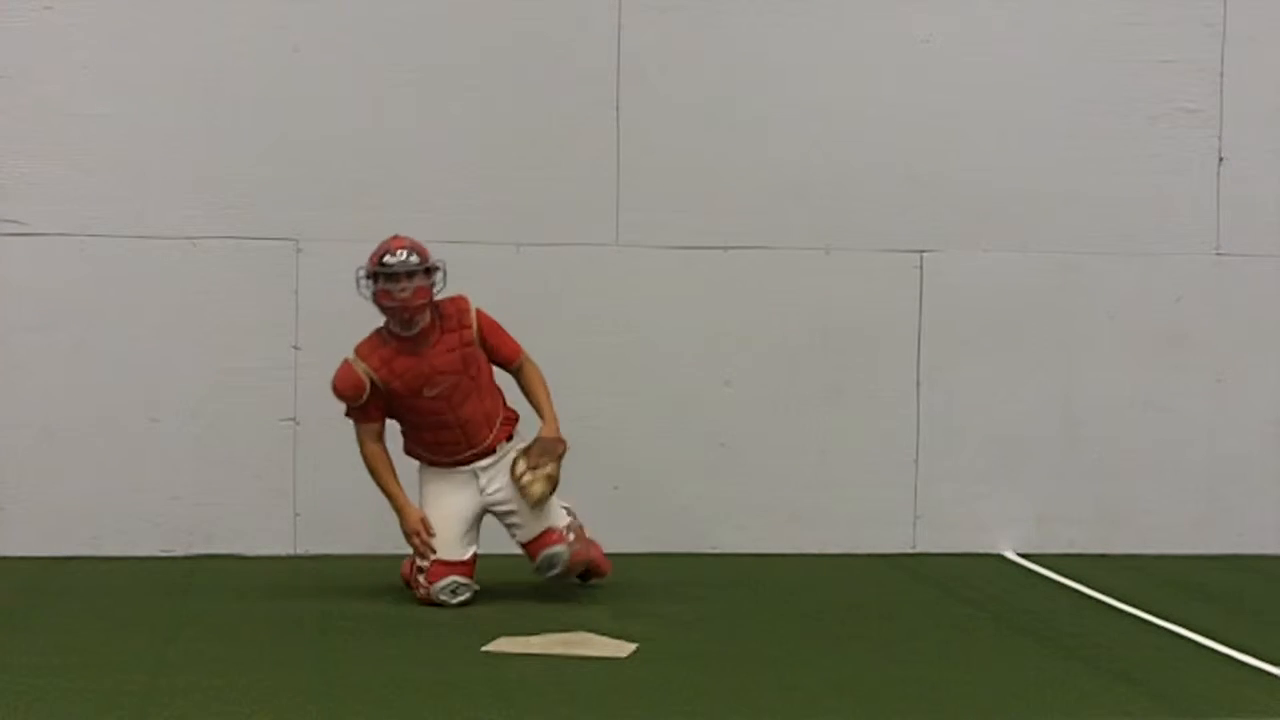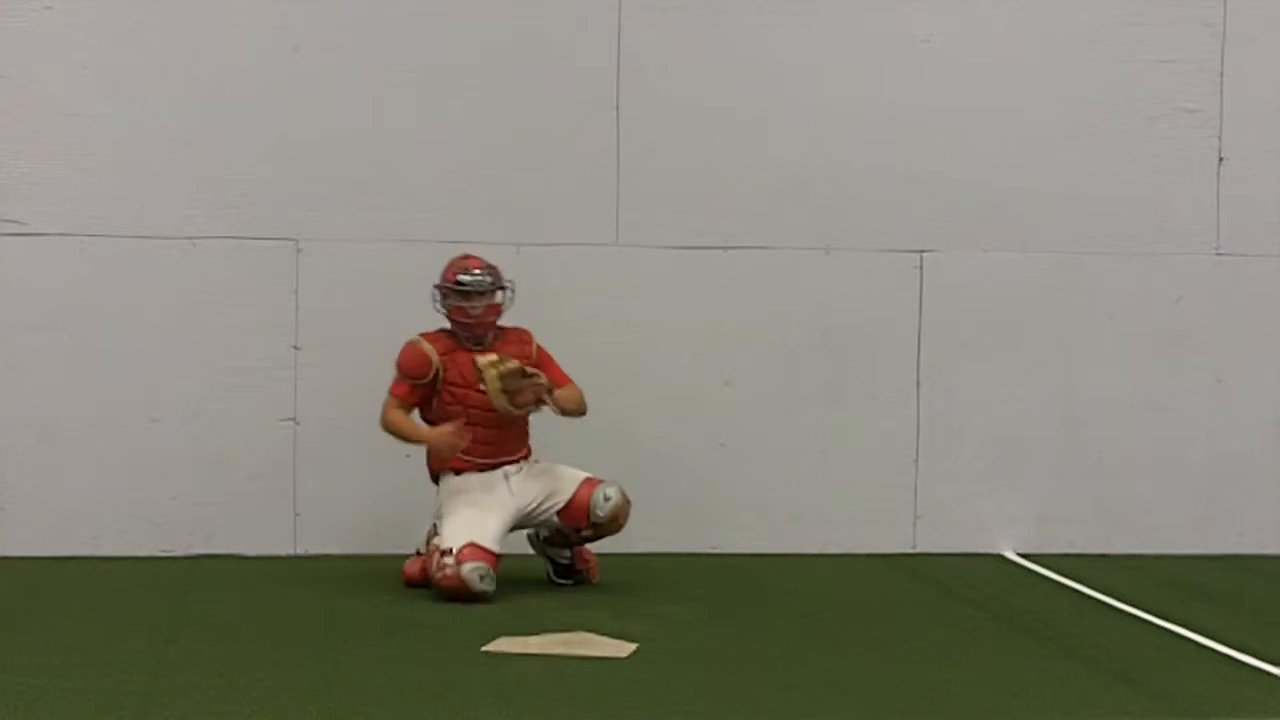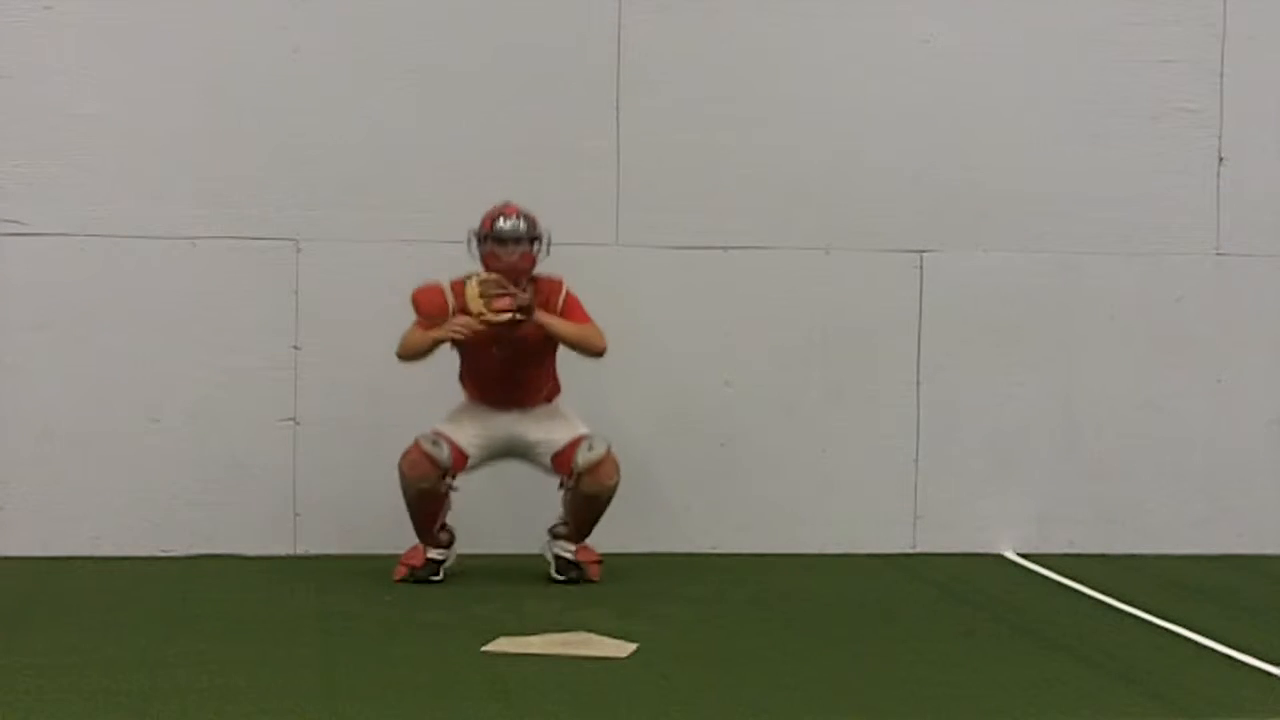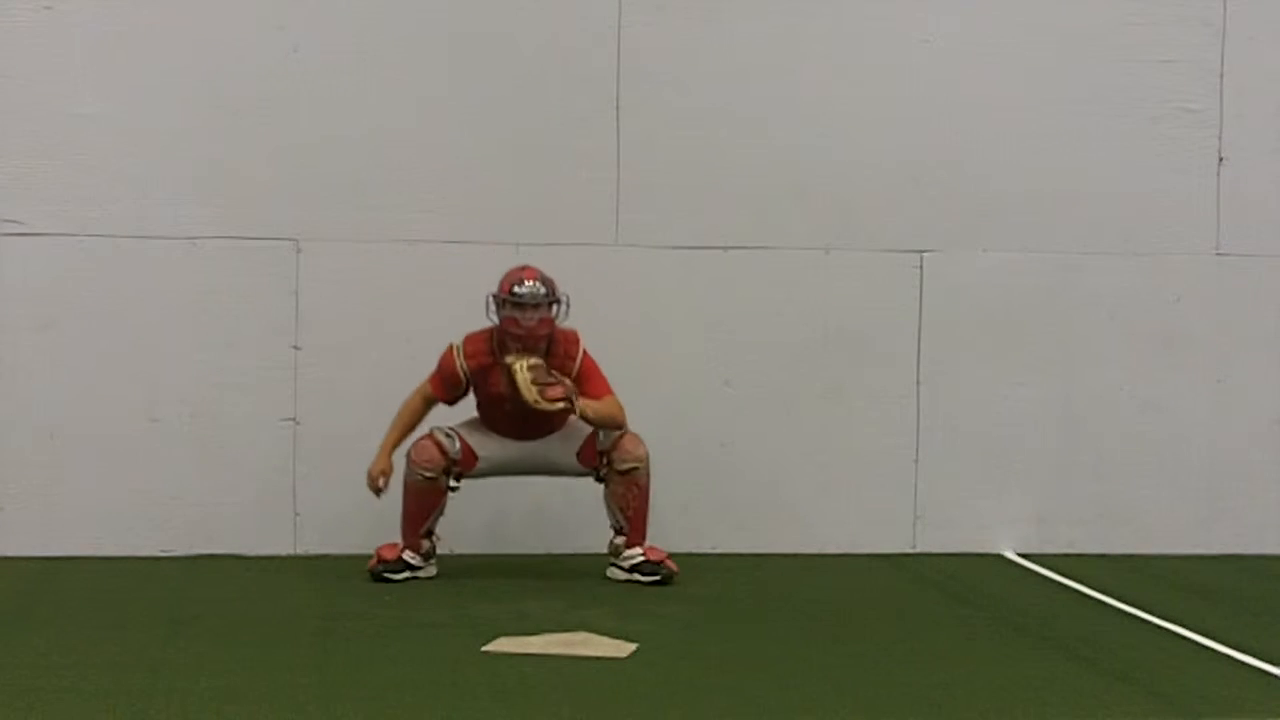
dt=0.5s
person 1, frame 1
left shoulder: (465, 319)
right shoulder: (370, 363)
left elbow: (522, 366)
right elbow: (371, 442)
left wrist: (549, 424)
right wrist: (404, 508)
left hip: (504, 458)
right hip: (443, 477)
left knee: (561, 563)
right knee: (446, 591)
left ankle: (571, 539)
right ankle: (424, 555)
person 1, frame 2
left shoulder: (522, 344)
right shoulder: (430, 352)
left elbow: (578, 404)
right elbow: (391, 415)
left wrist: (548, 392)
right wrist: (428, 436)
left hip: (524, 474)
right hip: (468, 484)
left knee: (612, 506)
right knee: (467, 579)
left ankle: (555, 544)
right ankle: (441, 549)
person 1, frame 3
left shoulder: (553, 295)
right shoulder: (459, 295)
left elbow: (598, 345)
right elbow: (405, 349)
left wrist: (539, 317)
right wrist: (441, 333)
left hip: (540, 415)
right hip: (480, 415)
left knee: (602, 469)
right knee: (417, 463)
left ankle: (565, 543)
right ankle: (436, 546)
person 1, frame 4
left shoulder: (569, 350)
right shoulder: (472, 352)
left elbow: (616, 417)
right elbow: (425, 396)
left wrist: (576, 403)
right wrist: (385, 453)
left hip: (556, 439)
right hip: (493, 439)
left knee: (629, 449)
right knee: (425, 455)
left ankle: (629, 553)
right ankle: (415, 554)
